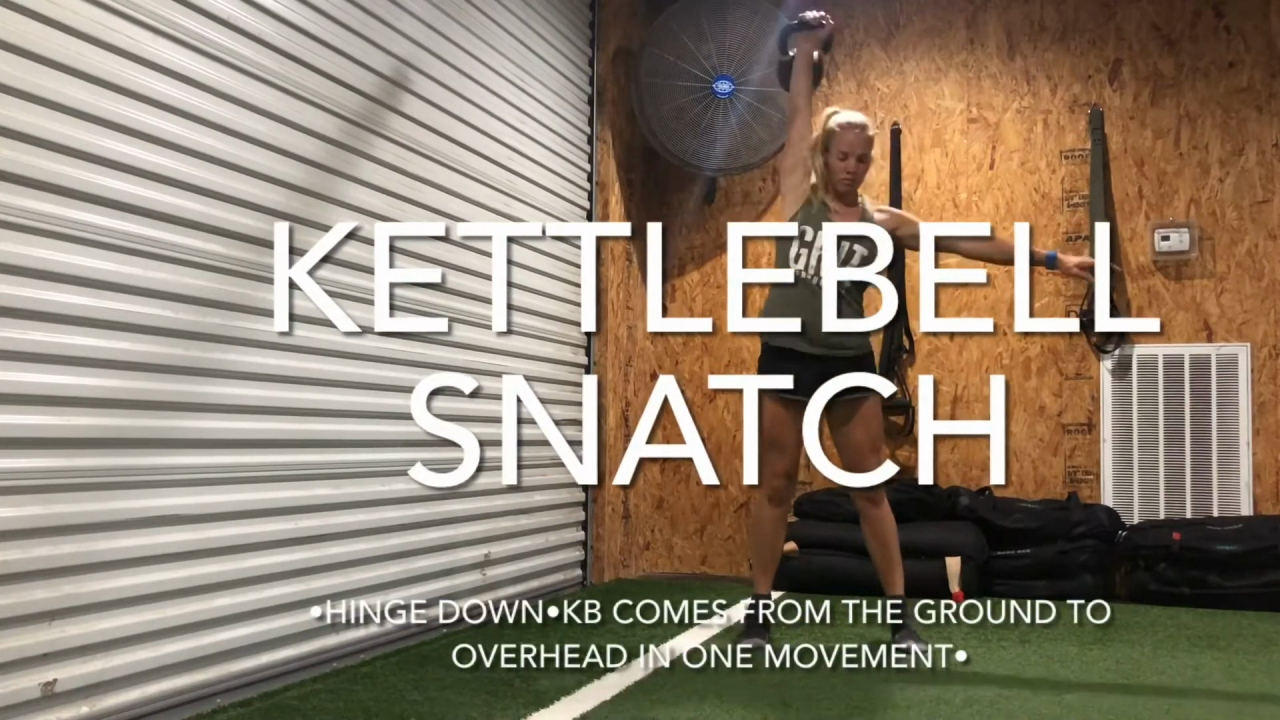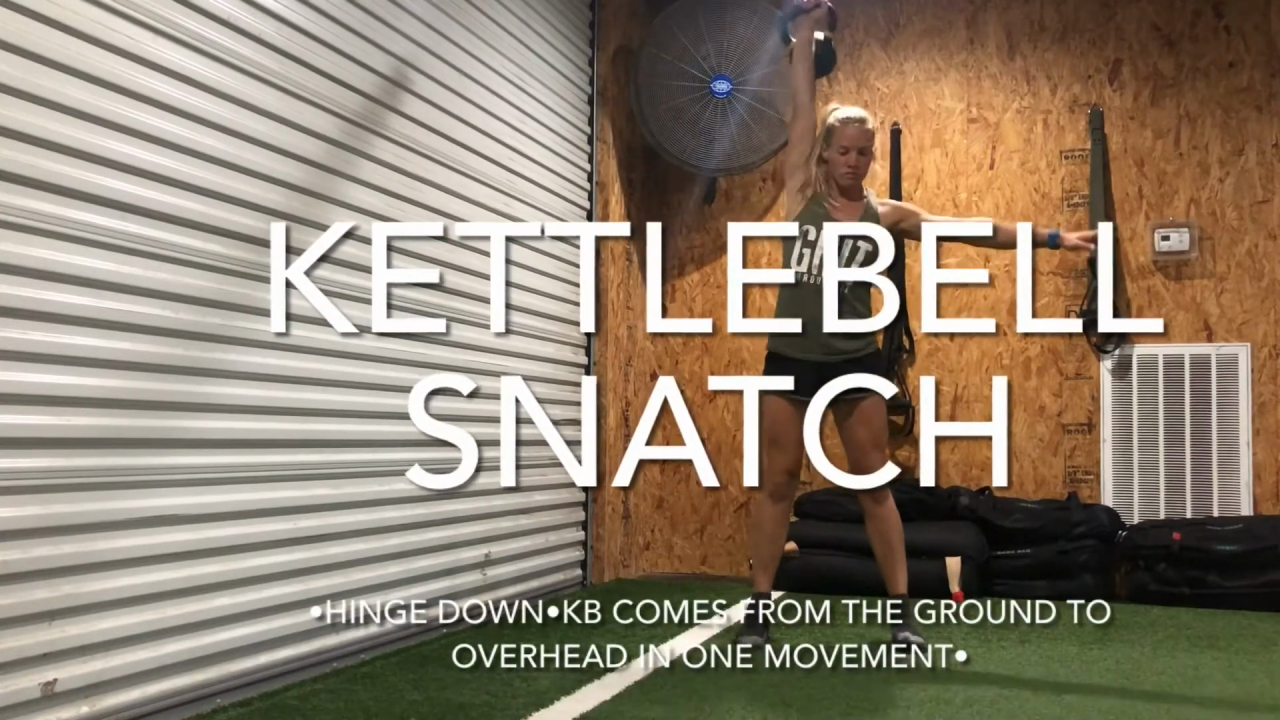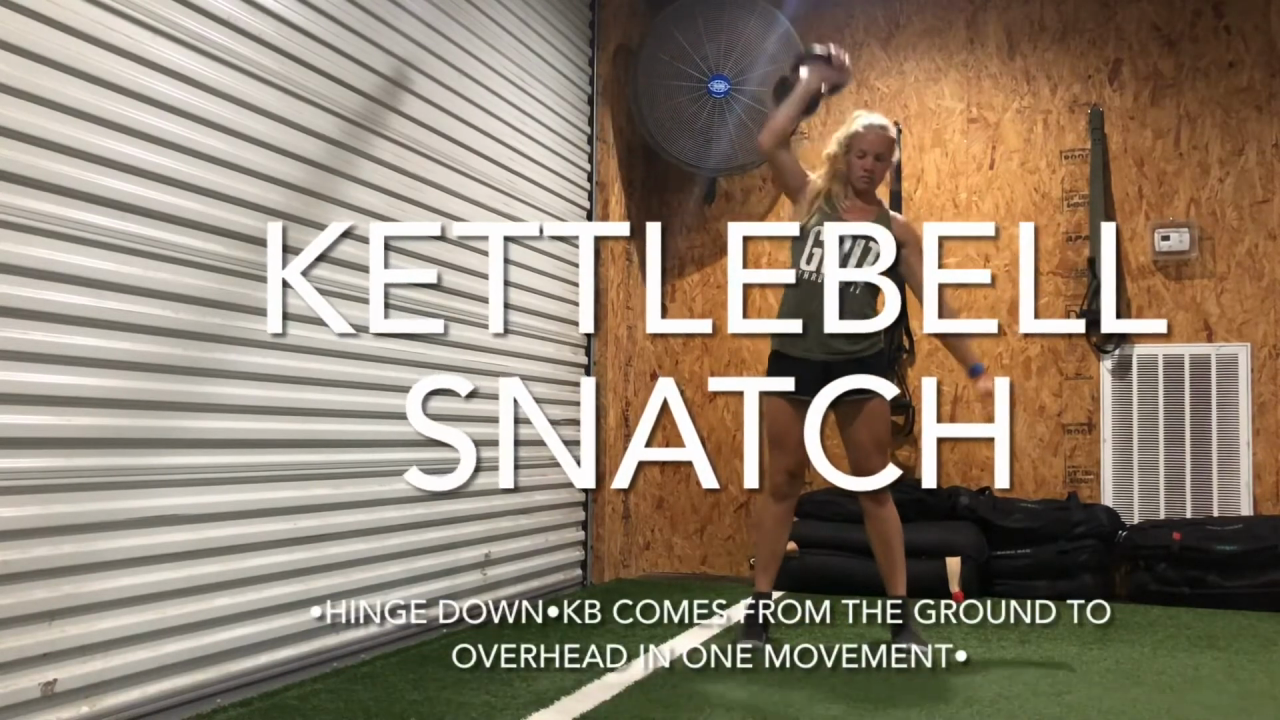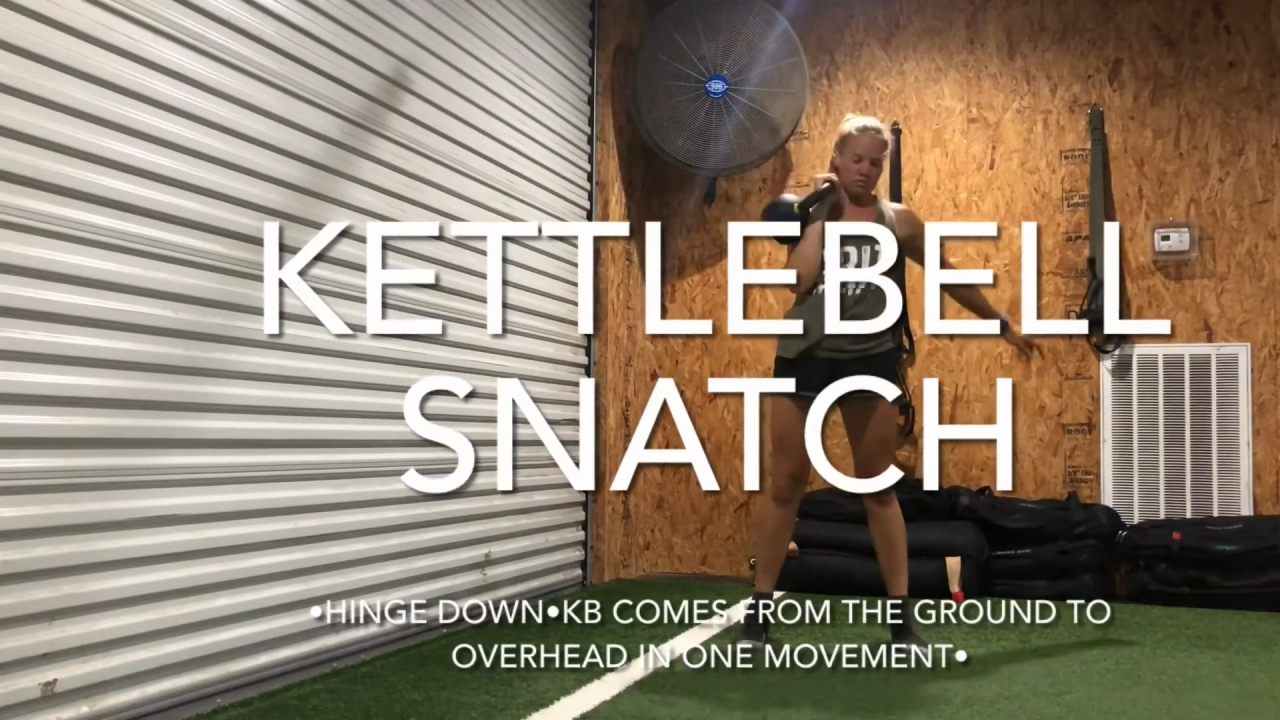
dt=0.4s
person 1, frame 1
left shoulder: (882, 222)
right shoulder: (798, 195)
left elbow: (966, 242)
right elbow: (799, 116)
left wrist: (1049, 259)
right wrist: (806, 50)
left hip: (848, 362)
right hip: (785, 358)
left knee: (869, 488)
right knee: (775, 483)
left ankle: (899, 612)
right ankle: (759, 607)
person 1, frame 2
left shoulder: (886, 215)
right shoulder: (801, 192)
left elbow: (972, 229)
right elbow: (801, 110)
left wrist: (1051, 236)
left hip: (857, 360)
right hip: (790, 358)
left knee: (874, 485)
right knee: (778, 481)
left ankle: (901, 610)
right ankle: (759, 605)
person 1, frame 3
left shoulder: (899, 230)
right shoulder: (812, 197)
left elbow: (933, 304)
right elbow: (770, 144)
left wrist: (975, 369)
right wrist: (810, 84)
left hip: (864, 361)
right hip: (795, 357)
left knee: (874, 488)
right knee: (782, 482)
left ankle: (902, 616)
right ankle: (758, 610)
person 1, frame 4
left shoulder: (900, 219)
right shoulder: (814, 213)
left elbow: (950, 278)
right elbow: (797, 278)
left wrist: (1003, 326)
right wrist: (818, 218)
left hip: (872, 357)
right hip: (804, 356)
left knee: (878, 486)
right knee: (786, 482)
left ankle: (901, 614)
right ankle: (760, 606)
